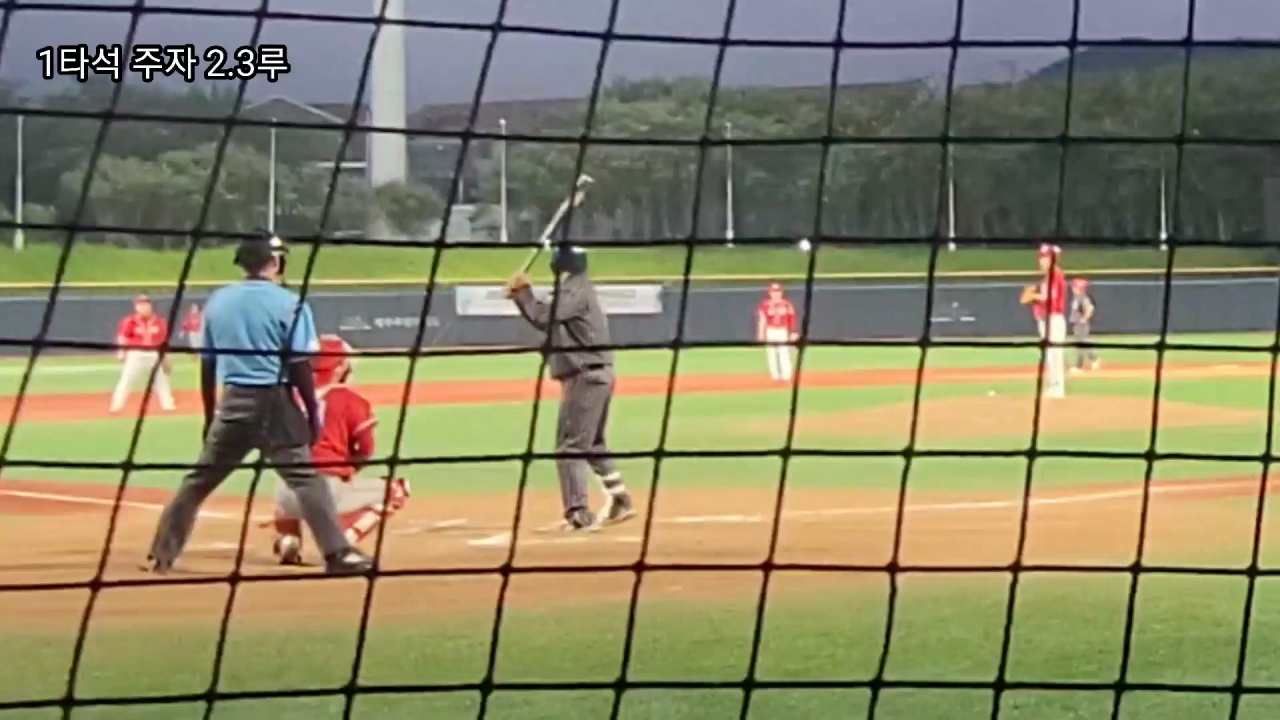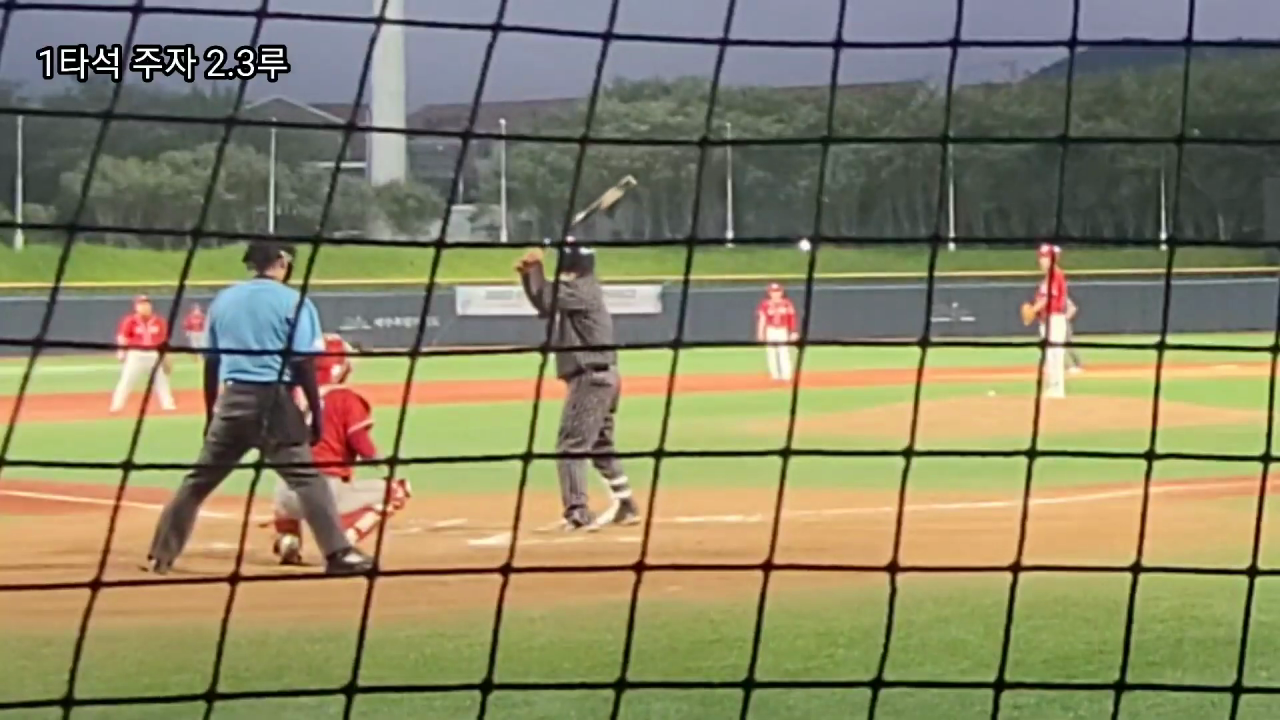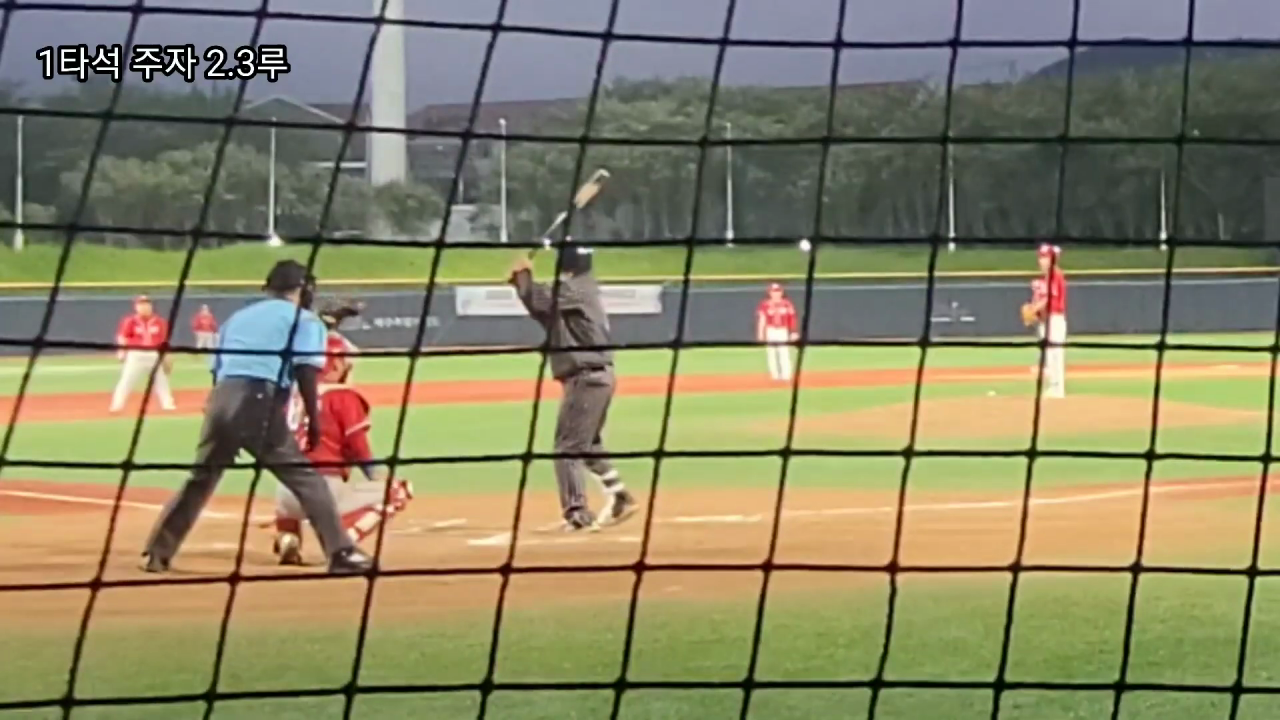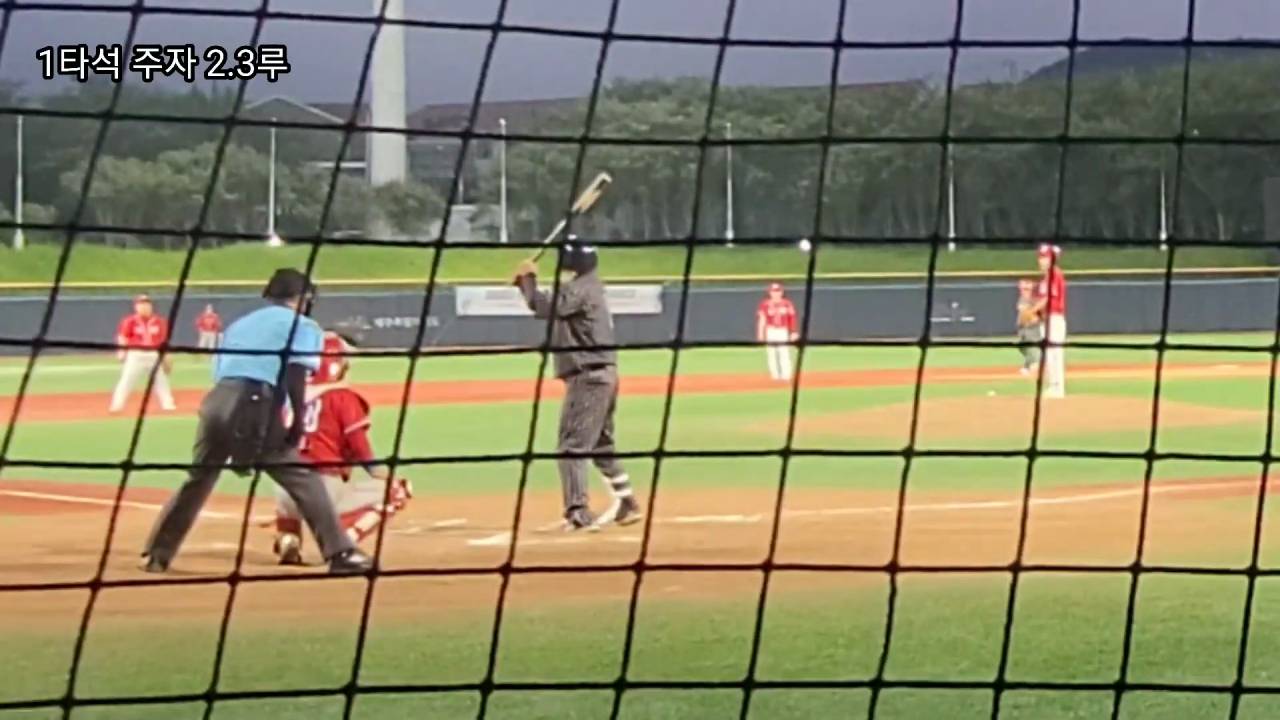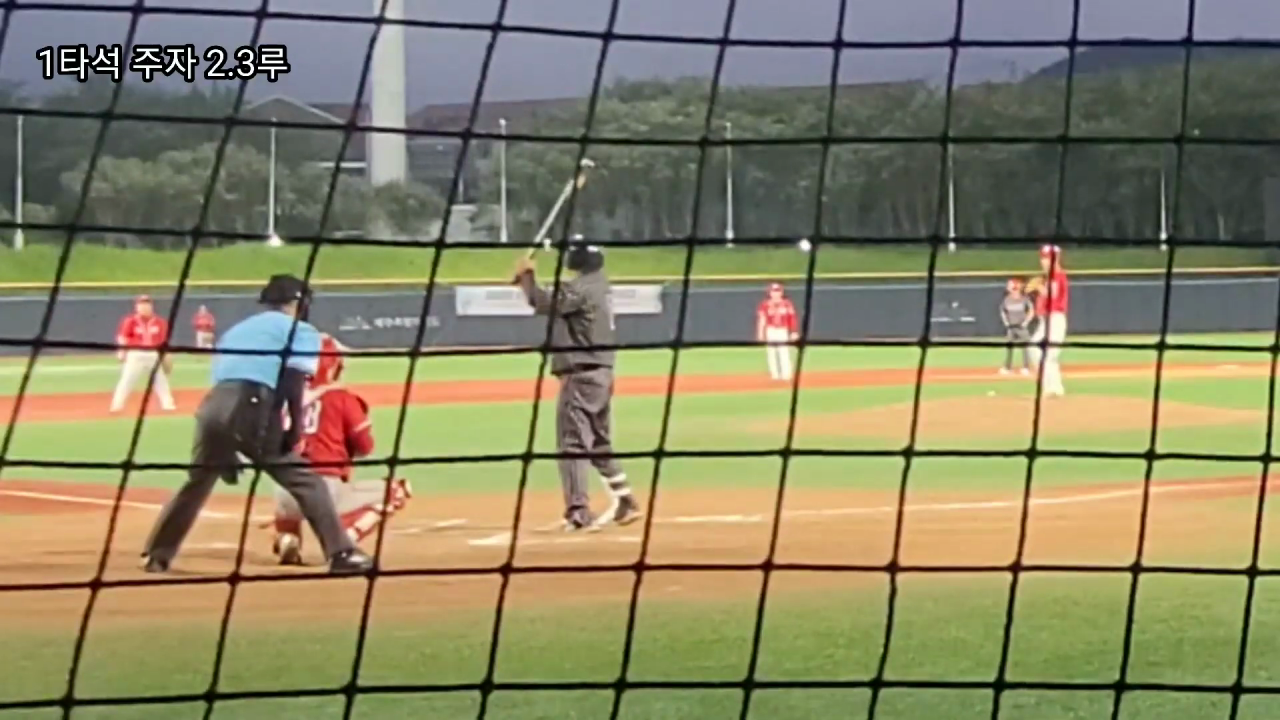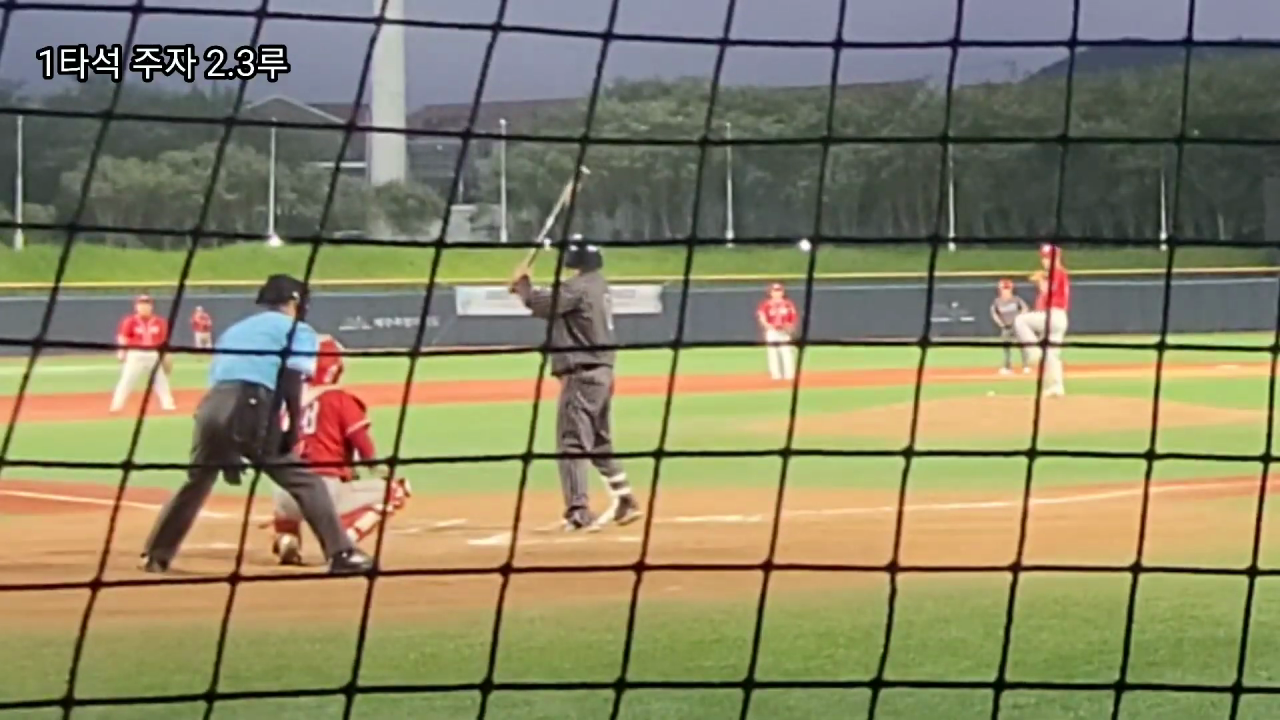
dt=0.5s
person 1, frame 1
left shoulder: (217, 301)
right shoulder: (289, 303)
left elbow: (208, 365)
right elbow: (299, 366)
left wrist: (209, 416)
right wrist: (313, 414)
left hip: (232, 404)
right hip: (274, 403)
left knee: (199, 480)
right knee: (306, 479)
left ankle: (160, 555)
right ankle: (338, 554)
person 1, frame 2
left shoulder: (222, 300)
right shoulder: (295, 302)
left elbow: (211, 362)
right elbow: (303, 364)
left wrist: (211, 413)
right wrist: (317, 412)
left hip: (231, 401)
right hip: (273, 402)
left knee: (199, 480)
right knee: (308, 478)
left ankle: (160, 555)
right ankle: (339, 553)
person 1, frame 3
left shoulder: (238, 316)
right shoulder: (304, 319)
right elbow: (305, 369)
left wrist: (226, 435)
right wrist: (314, 419)
left hip: (221, 399)
right hip: (260, 402)
left knee: (199, 480)
right knee: (307, 479)
left ankle: (156, 553)
right ankle: (341, 552)
person 1, frame 4
left shoulder: (239, 324)
right shoulder: (302, 324)
right elbow: (296, 369)
left wrist: (234, 447)
right wrist: (299, 418)
left hip: (216, 402)
right hip: (255, 404)
left knee: (197, 481)
right knee: (303, 481)
left ankle: (156, 554)
right ankle: (340, 553)
person 1, frame 5
left shoulder: (235, 329)
right shoulder: (299, 330)
right elbow: (293, 375)
left wrist: (226, 452)
right wrist: (296, 423)
left hip: (214, 405)
right hip: (253, 408)
left knee: (197, 482)
right knee: (306, 481)
left ankle: (155, 555)
right ankle: (341, 553)
person 1, frame 6
left shoulder: (233, 330)
right shoulder: (296, 330)
right elbow: (290, 377)
left wrist: (228, 453)
right wrist: (294, 425)
left hip: (212, 407)
right hip: (251, 408)
left knee: (196, 483)
right knee: (305, 481)
left ankle: (155, 555)
right ankle: (341, 554)
person 2, frame 1
left shoulder: (574, 290)
right shoulder: (577, 289)
left elbow: (545, 316)
right elbow: (547, 319)
left wrist: (524, 290)
right wrist: (521, 296)
left hip: (585, 377)
right hip: (598, 375)
left knee: (570, 447)
right knee: (593, 444)
left ankle: (579, 515)
right ankle: (620, 501)
person 2, frame 2
left shoulder: (582, 290)
right shoulder: (580, 290)
left elbow: (546, 296)
right elbow: (545, 305)
left wrist: (535, 267)
right wrist: (527, 275)
left hip: (590, 379)
right hip: (601, 377)
left knee: (570, 447)
right knee: (601, 446)
left ankle: (578, 514)
right ankle: (625, 506)
person 2, frame 3
left shoulder: (576, 289)
right shoulder: (580, 289)
left elbow: (539, 298)
right elbow: (544, 315)
left wrist: (524, 273)
right wrist: (521, 283)
left hip: (586, 378)
right hip: (597, 376)
left knee: (568, 448)
right knee: (587, 444)
left ankle: (578, 515)
right ankle: (620, 498)
person 2, frame 4
left shoulder: (578, 289)
right shoulder: (588, 285)
left elbow: (543, 307)
right elbow: (554, 309)
left wrist: (528, 278)
right wrist: (525, 284)
left hip: (588, 377)
right hip: (603, 375)
left knee: (572, 445)
right knee: (602, 445)
left ankle: (579, 513)
right ankle: (626, 505)
person 2, frame 5
left shoulder: (581, 288)
right shoulder: (596, 283)
left elbow: (543, 304)
right elbow: (554, 303)
left wrist: (527, 274)
right wrist: (526, 282)
left hip: (581, 375)
right hip: (600, 373)
left knee: (572, 444)
right knee: (599, 443)
left ankle: (579, 513)
right ankle: (625, 503)
person 2, frame 6
left shoulder: (578, 287)
right shoulder: (597, 284)
left elbow: (538, 304)
right elbow: (553, 304)
left wrist: (523, 281)
right wrist: (523, 289)
left hip: (582, 375)
right hip: (601, 373)
left knee: (571, 444)
right knee: (599, 443)
left ankle: (579, 513)
right ankle: (625, 502)
person 3, frame 1
right shoulder: (347, 398)
right elbow: (366, 449)
right wrist: (349, 465)
left hip: (288, 494)
right hip: (328, 490)
right knee: (395, 491)
left ankle: (288, 541)
person 3, frame 2
right shoulder: (344, 397)
right elbow: (362, 445)
left hip: (287, 493)
right hip: (325, 488)
right knee: (397, 490)
left ankle: (288, 541)
person 3, frame 3
left shoulder: (294, 392)
right shoulder: (344, 397)
right elbow: (359, 448)
right wrist: (379, 480)
left hip: (288, 493)
right knee: (398, 491)
left ankle: (287, 540)
person 3, frame 4
right shoulder: (342, 396)
right elbow: (359, 445)
right wrist: (378, 474)
left hip: (287, 493)
right hip: (325, 489)
right knee: (397, 491)
left ankle: (288, 539)
person 3, frame 5
right shoulder: (341, 397)
right elbow: (364, 446)
right wrist: (346, 452)
left hip: (286, 495)
right hip: (325, 491)
right knee: (396, 491)
left ankle: (287, 540)
person 3, frame 6
right shoulder: (339, 399)
right elbow: (362, 443)
right wrist: (374, 466)
left hip: (286, 494)
right hip: (323, 491)
right knee: (396, 491)
left ankle: (286, 540)
